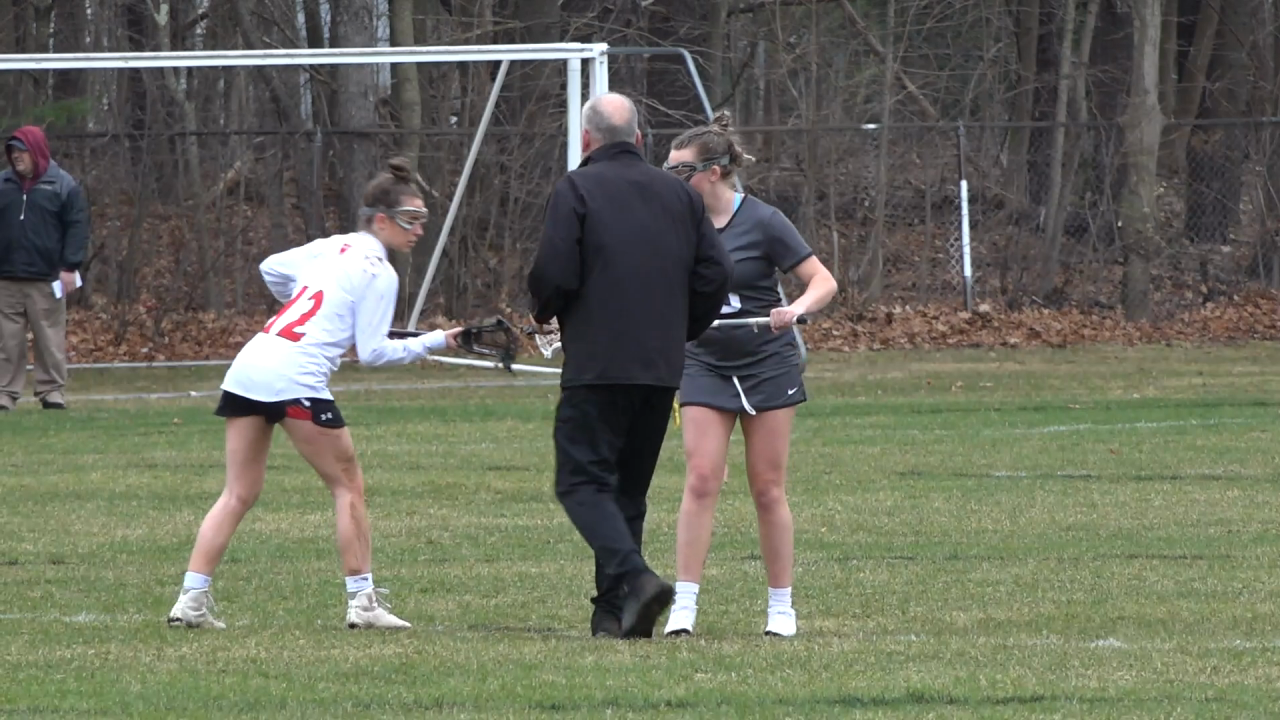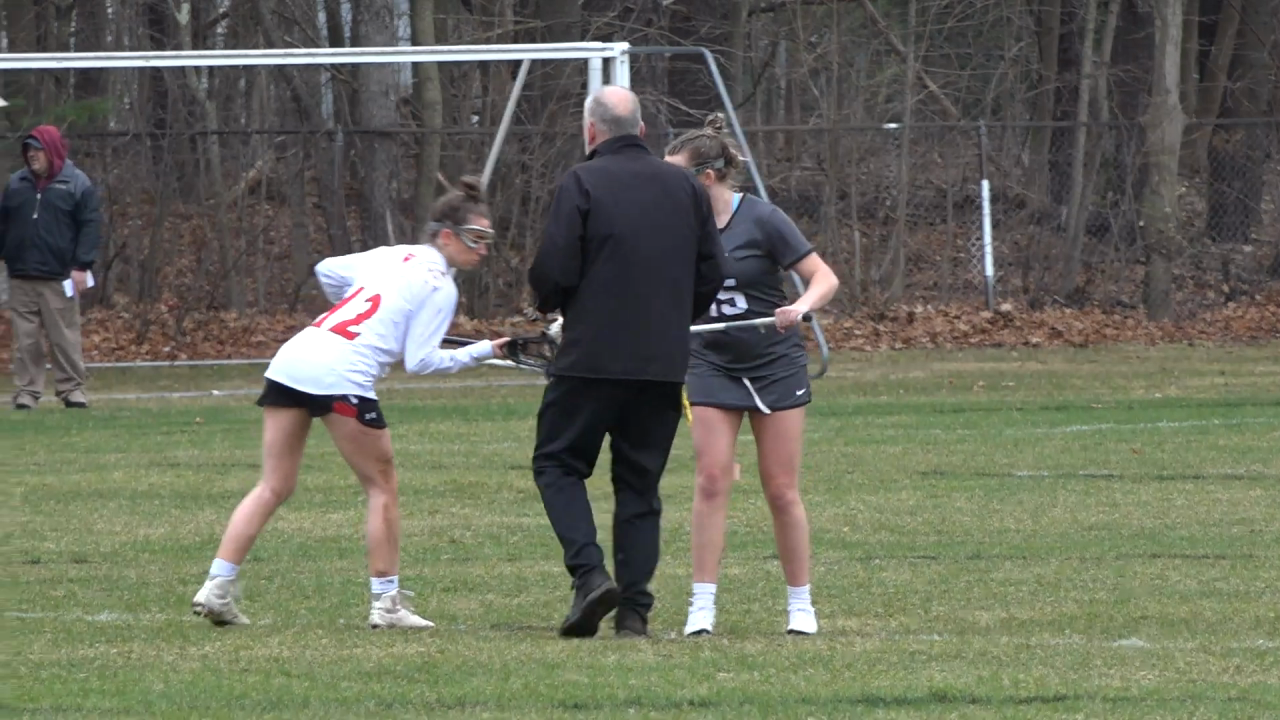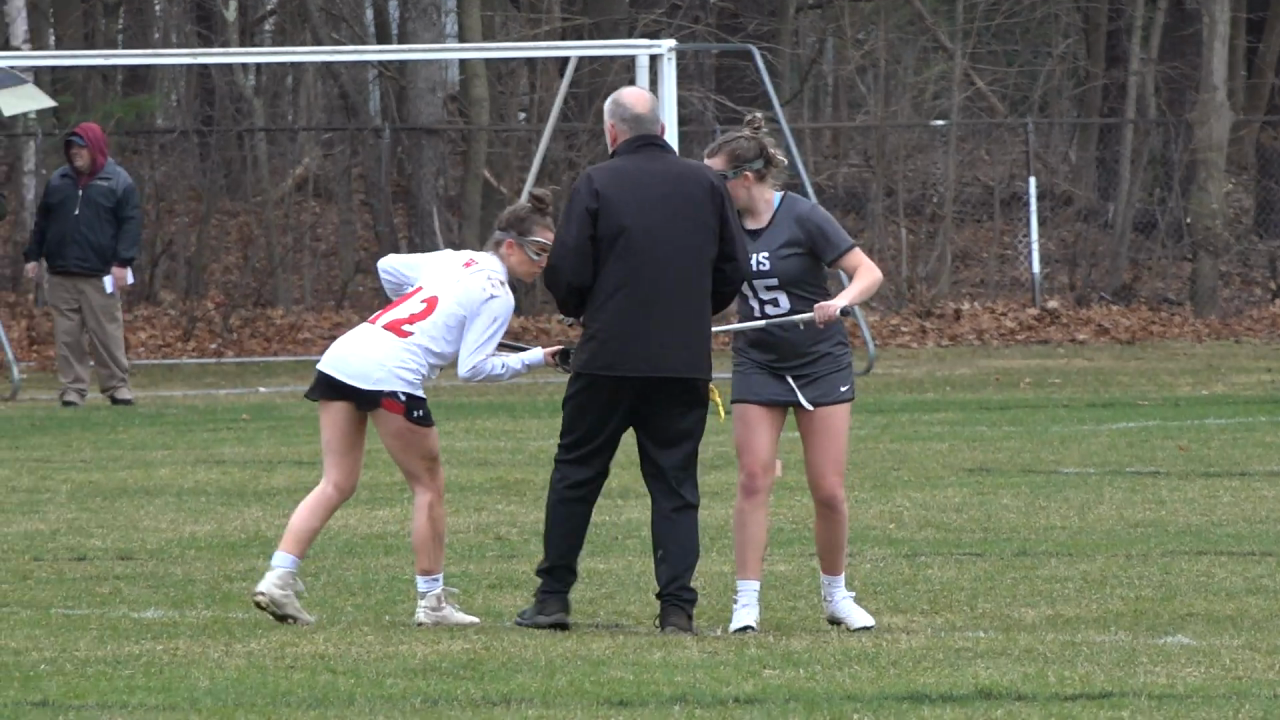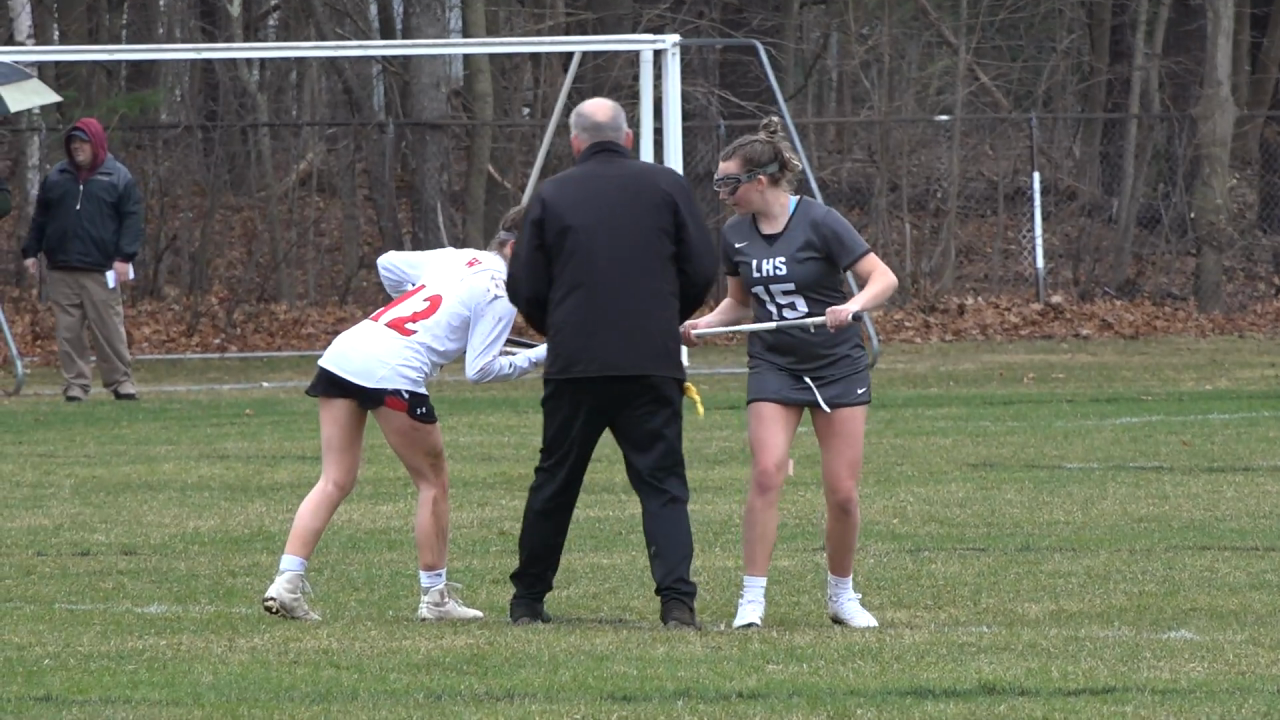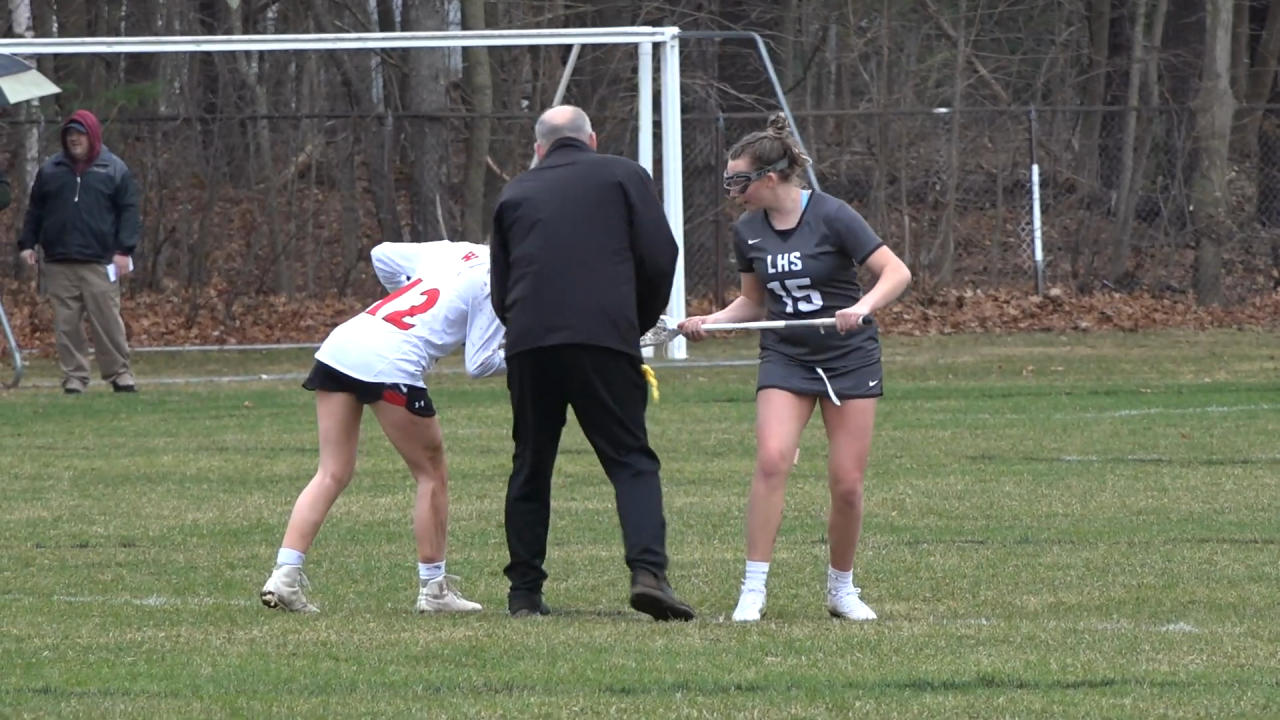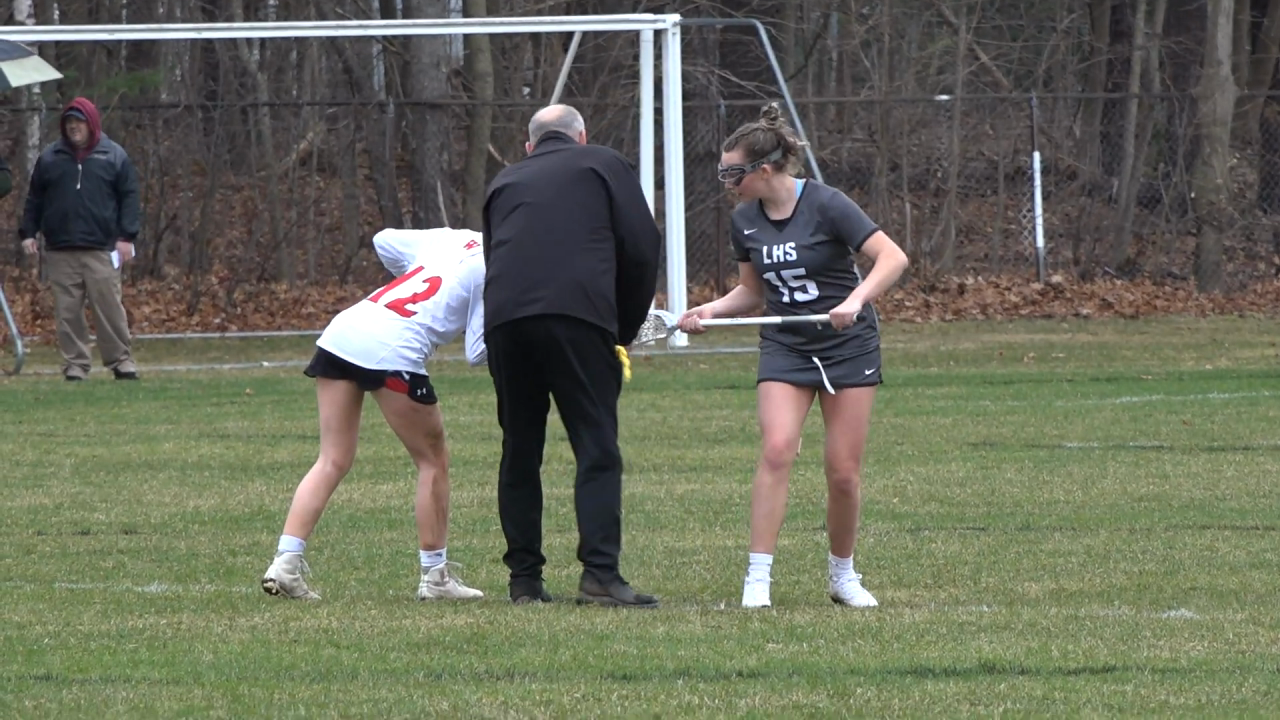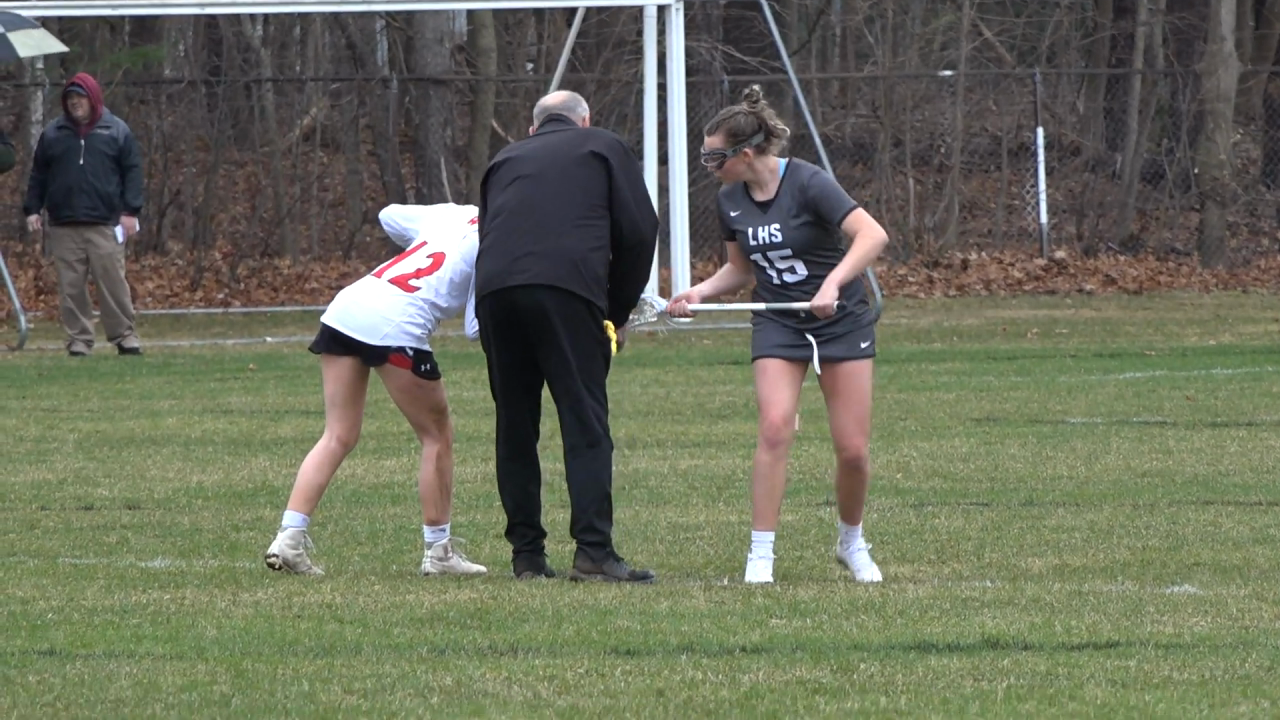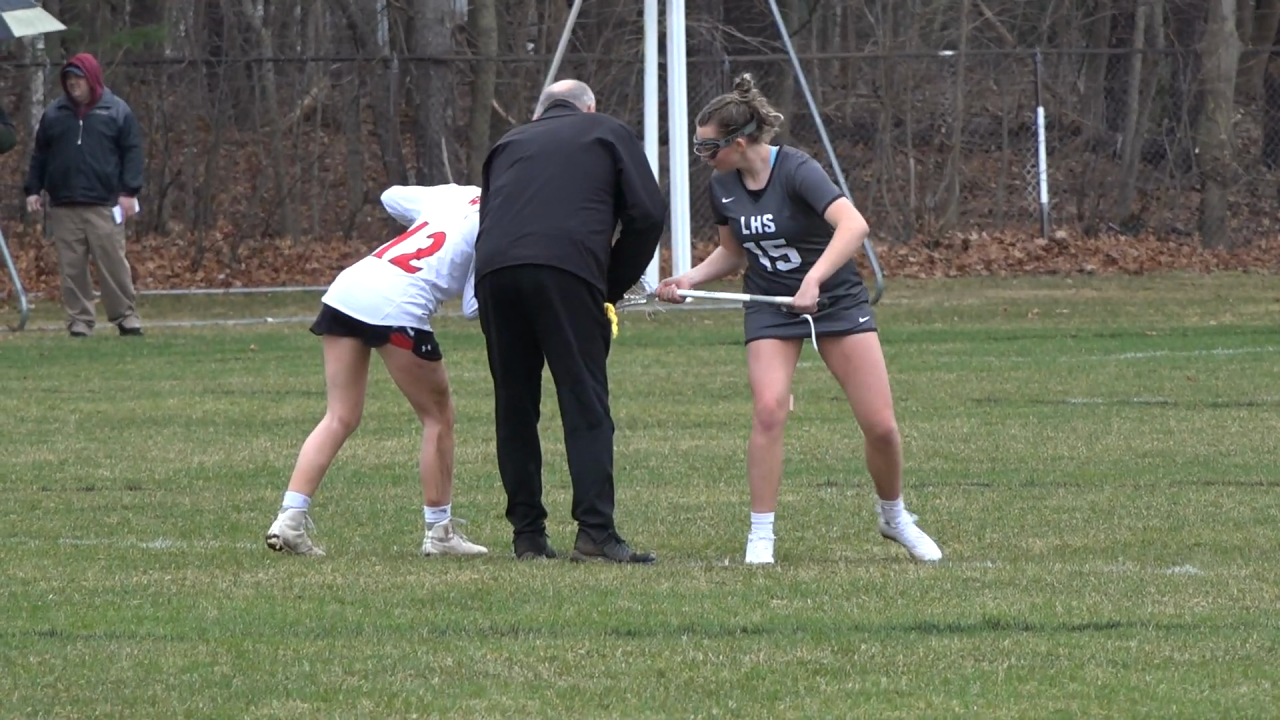
dt=0.2s
person 1, frame 1
left shoulder: (576, 188)
right shoulder: (679, 192)
left elbow: (554, 273)
right elbow: (714, 273)
left wrist: (545, 311)
left hip: (597, 366)
right hip: (661, 368)
left knee: (582, 482)
right knee: (628, 490)
person 1, frame 2
left shoulder: (581, 183)
right shoulder: (685, 186)
left elbow: (554, 270)
right elbow: (710, 274)
left wrist: (547, 302)
left hip: (590, 360)
right hip: (663, 365)
left knee: (557, 465)
right knee: (639, 487)
left ankle: (591, 575)
person 1, frame 3
left shoulder: (597, 184)
right shoulder: (706, 183)
left elbow: (567, 272)
right elbow: (732, 269)
left wrist: (575, 306)
left hip: (609, 358)
right hip: (684, 362)
left knee: (577, 473)
right knee: (675, 487)
left ankle: (553, 595)
person 1, frame 4
left shoulder: (553, 195)
right shoulder: (667, 185)
left elbow: (525, 287)
right elbow: (700, 272)
left hip: (574, 364)
right hip: (651, 363)
left knee: (555, 481)
right knee: (662, 485)
left ankle: (528, 600)
person 1, frame 5
left shoulder: (515, 193)
right shoulder: (624, 175)
left elbow: (500, 288)
right elbow: (659, 259)
right wrist: (639, 322)
left hip: (529, 344)
right hip: (605, 337)
left knee: (530, 467)
right knee: (631, 461)
left ankle: (524, 593)
person 1, frame 6
left shoulder: (504, 182)
right shoulder: (606, 164)
right elbow: (641, 249)
right wrist: (628, 325)
left hip: (505, 319)
right hip: (579, 315)
left knee: (520, 450)
right knee: (598, 447)
left ankle: (524, 579)
right ankle: (598, 573)
person 1, frame 7
left shoulder: (505, 160)
right shoulder: (605, 147)
right elbow: (637, 233)
right wrist: (619, 310)
left hip: (496, 290)
right hip: (567, 288)
left knee: (515, 424)
right knee: (585, 424)
left ankle: (527, 554)
right ankle: (593, 552)
person 1, frame 8
left shoulder: (509, 143)
right shoulder: (609, 133)
right elbow: (647, 216)
right wrist: (614, 286)
left hip: (495, 272)
right hip: (566, 271)
left knee: (515, 405)
right knee: (585, 404)
left ankle: (527, 534)
right ankle: (595, 534)
person 2, frame 1
left shoulder: (762, 221)
left elbow: (824, 281)
left wrist: (795, 308)
left hip: (767, 364)
right hip: (704, 365)
left knee: (767, 488)
right knee: (700, 481)
left ankle: (781, 607)
right ankle: (682, 605)
person 2, frame 2
left shoulder: (761, 219)
left elbow: (825, 277)
left wrist: (801, 306)
left hip: (775, 363)
right hip: (712, 365)
left knee: (782, 491)
right knee: (710, 482)
left ankle: (800, 605)
right ankle: (702, 606)
person 2, frame 3
left shoulder: (803, 216)
left elbow: (869, 272)
left wrist: (840, 301)
left hip: (821, 362)
right hip: (757, 363)
left knee: (829, 490)
right knee: (753, 480)
left ankle: (836, 594)
right ankle: (746, 603)
person 2, frame 4
left shoulder: (819, 220)
right shoulder: (734, 233)
left elbow: (884, 278)
left wrist: (852, 306)
right wrist: (698, 324)
left hip: (838, 365)
right hip: (773, 365)
left knee: (842, 493)
right knee: (765, 477)
left ankle: (842, 595)
right ankle: (752, 598)
person 2, frame 5
left shoulder: (832, 215)
right shoulder: (747, 230)
left elbow: (897, 273)
left wrist: (862, 306)
right wrist: (710, 321)
left hip: (849, 357)
right hip: (785, 357)
left knee: (848, 483)
right knee: (771, 461)
left ankle: (841, 589)
right ankle: (753, 588)
person 2, frame 6
left shoulder: (826, 203)
right shoulder: (744, 220)
left elbow: (893, 258)
left wrist: (855, 299)
right wrist: (708, 310)
left hip: (847, 346)
right hip: (784, 346)
left knee: (843, 473)
right knee: (776, 452)
left ankle: (842, 576)
right ankle: (758, 578)
person 2, frame 7
left shoulder: (808, 181)
right shoulder: (729, 201)
left elbow: (873, 234)
left wrist: (832, 284)
right wrist: (697, 293)
left hip: (841, 320)
right hip: (777, 323)
left knee: (852, 448)
right knee: (774, 430)
left ankle: (852, 542)
right ankle: (760, 553)
person 2, frame 8
left shoulder: (797, 169)
right shoulder: (721, 186)
left elbow: (854, 226)
left wrist: (814, 280)
right wrist: (689, 277)
left hip: (835, 299)
right hip: (771, 304)
left knee: (880, 423)
right knee: (769, 410)
left ankle: (895, 517)
right ankle: (761, 534)
person 3, frame 1
left shoulder: (329, 247)
right shoulder: (378, 272)
left elbow: (270, 268)
right elbow: (373, 352)
right wrist: (435, 341)
left hip: (247, 369)
right hip: (296, 381)
left knee: (238, 495)
right knee: (348, 487)
left ankle: (191, 600)
right ankle: (363, 603)
person 3, frame 2
left shoulder: (391, 255)
right shoulder: (440, 287)
left elbow: (326, 270)
right elbow: (421, 361)
right wrist: (483, 351)
left hip: (292, 359)
right hip: (340, 377)
left knee: (273, 487)
right knee: (383, 486)
left ankle: (217, 588)
right ankle: (387, 604)
person 3, frame 3
left shoulder: (452, 259)
right shoulder: (497, 295)
left elbow: (387, 266)
right elbow: (474, 368)
right wrist: (535, 358)
left hip: (343, 353)
right hip: (390, 374)
left knee: (335, 484)
right knee: (428, 485)
left ankle: (278, 579)
right ankle: (432, 601)
person 3, frame 4
left shoulder: (454, 257)
right shoulder: (499, 297)
left elbow: (387, 263)
right elbow: (479, 369)
right wrist: (538, 356)
left hip: (344, 351)
right hip: (393, 370)
left knee: (335, 481)
right knee: (433, 481)
left ankle: (287, 582)
right ankle: (435, 596)
person 3, frame 5
left shoulder: (451, 250)
left elbow: (382, 255)
right elbow: (479, 365)
left hip: (341, 344)
right hip: (390, 365)
left knee: (332, 474)
right knee: (432, 474)
left ankle: (284, 577)
right ankle: (434, 589)
person 3, frame 6
left shoulder: (452, 237)
left elbow: (384, 240)
right elbow: (477, 353)
left hip: (342, 332)
right hip: (391, 352)
left knee: (332, 462)
right knee: (433, 461)
left ankle: (285, 563)
right ankle: (435, 576)
person 3, frame 7
left shoulder: (456, 213)
left elbow: (390, 216)
right elbow: (475, 328)
left hip: (346, 308)
right hip: (395, 326)
left knee: (338, 437)
right knee: (437, 437)
left ankle: (289, 538)
right ankle: (438, 551)
person 3, frame 8
left shoulder: (458, 194)
left elbow: (392, 198)
right elbow: (473, 307)
left hip: (347, 288)
right hip: (396, 307)
left knee: (340, 418)
right knee: (438, 417)
left ankle: (290, 519)
right ankle: (439, 532)
person 4, frame 1
left shoulder: (62, 184)
left elbow: (77, 227)
left wrist: (70, 266)
left hip: (46, 279)
left knee: (49, 340)
left ankle: (52, 390)
person 4, frame 2
left shoulder: (77, 183)
left elbow: (90, 226)
left wrist: (82, 265)
left hip: (59, 278)
left knee: (65, 338)
right knee: (25, 340)
left ankle: (72, 389)
right ankle: (27, 391)
person 4, frame 3
left shoulder: (118, 181)
right shoulder: (58, 180)
left elbow: (131, 224)
right elbow: (42, 222)
left wrist: (122, 262)
right wrist: (33, 255)
left hip: (99, 275)
right hip: (60, 275)
left knee: (107, 334)
right knee: (67, 337)
left ankle: (117, 386)
right ankle: (72, 389)
person 4, frame 4
left shoulder: (118, 176)
right shoulder: (56, 176)
left elbow: (132, 219)
right elbow: (40, 217)
left wrist: (124, 256)
right wrist: (31, 251)
left hip: (101, 270)
right hip: (61, 270)
left knee: (109, 329)
right knee: (68, 332)
left ankle: (121, 381)
right ankle: (75, 384)
person 4, frame 5
left shoulder: (114, 168)
right shoulder: (51, 169)
left elbow: (129, 211)
right elbow: (35, 210)
left wrist: (124, 250)
right wrist: (27, 243)
left hip: (100, 262)
right hip: (59, 263)
left knee: (108, 321)
right knee: (66, 324)
left ankle: (120, 373)
right ankle: (74, 377)
person 4, frame 6
left shoulder: (113, 155)
right shoulder: (50, 157)
left elbow: (129, 197)
right elbow: (35, 199)
left wrist: (127, 236)
right wrist: (28, 232)
left hip: (102, 248)
right hip: (61, 251)
left knee: (110, 308)
right knee: (67, 312)
left ankle: (121, 361)
right ankle: (75, 364)
person 4, frame 7
left shoulder: (116, 130)
right shoulder: (53, 133)
left elbow: (132, 172)
right elbow: (38, 175)
left wrist: (131, 210)
right wrist: (32, 209)
left hip: (105, 224)
right hip: (64, 226)
left knee: (113, 283)
right knee: (71, 287)
left ankle: (125, 336)
right ankle: (78, 340)
person 4, frame 8
left shoulder: (117, 110)
right shoulder: (54, 112)
left elbow: (132, 152)
right elbow: (40, 155)
left wrist: (129, 191)
right wrist: (33, 189)
left hip: (105, 204)
right hip: (64, 206)
left knee: (114, 263)
right knee: (72, 268)
left ankle: (126, 317)
right ankle: (79, 321)
